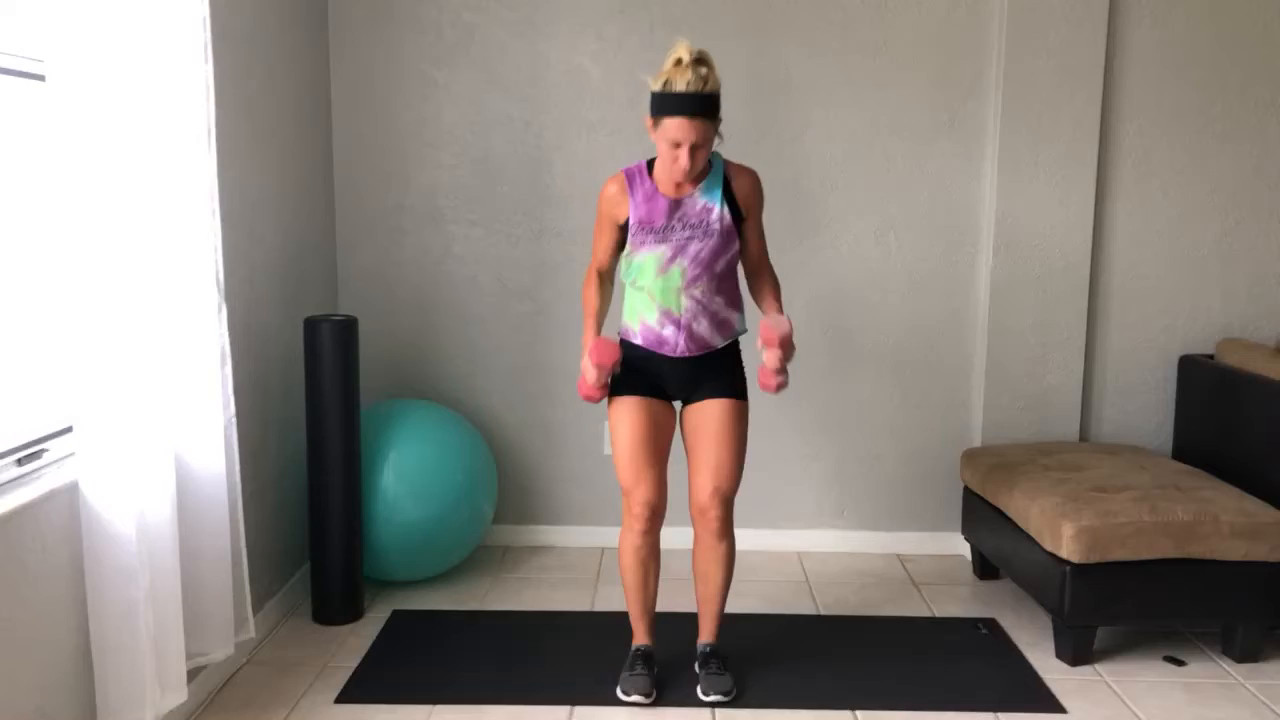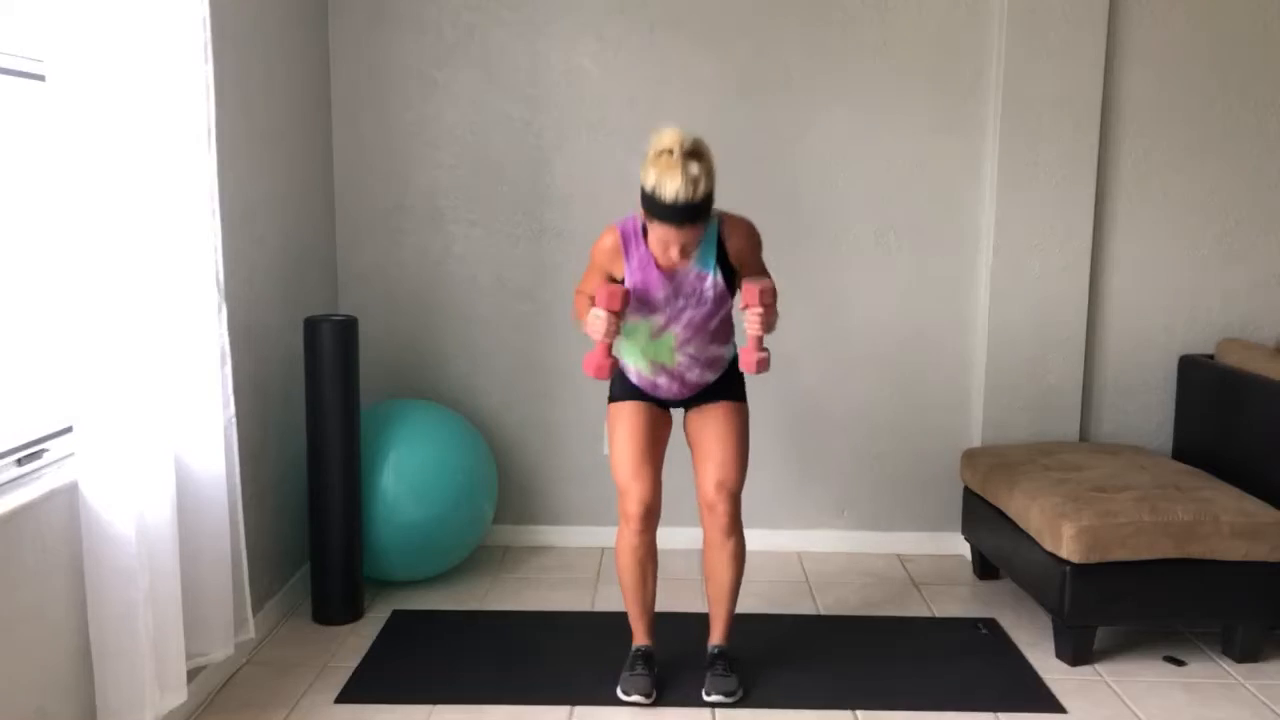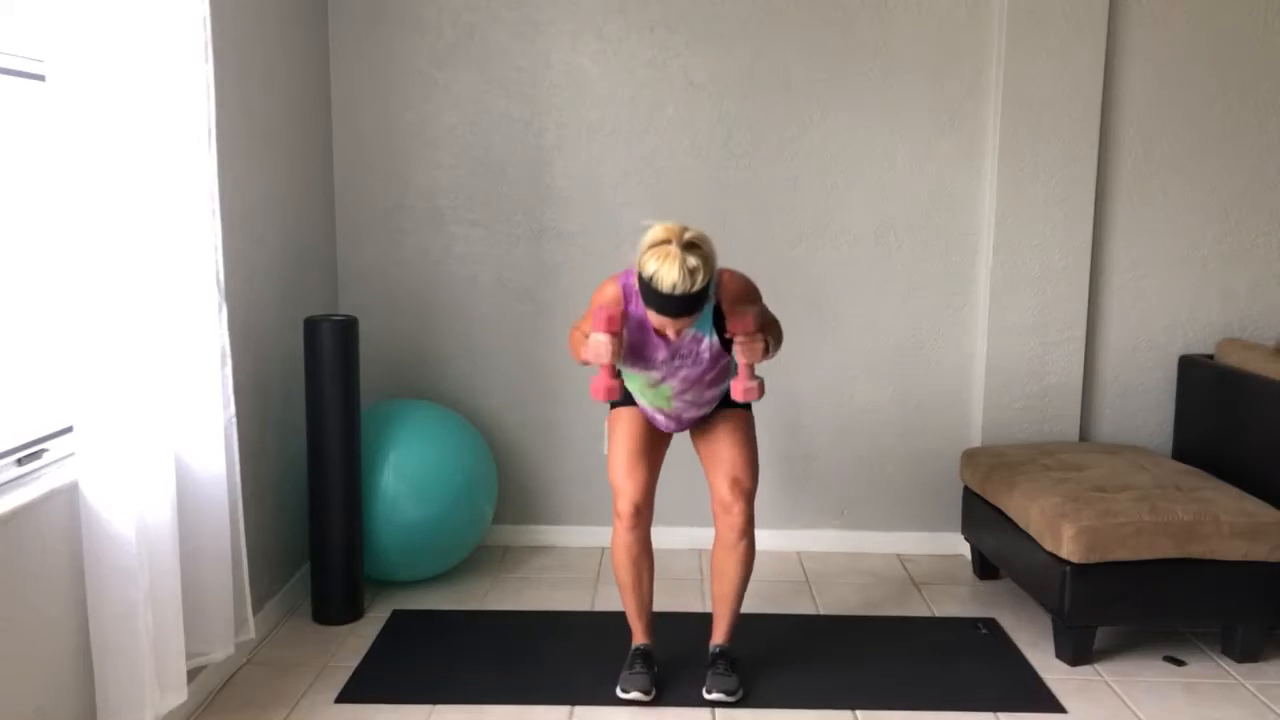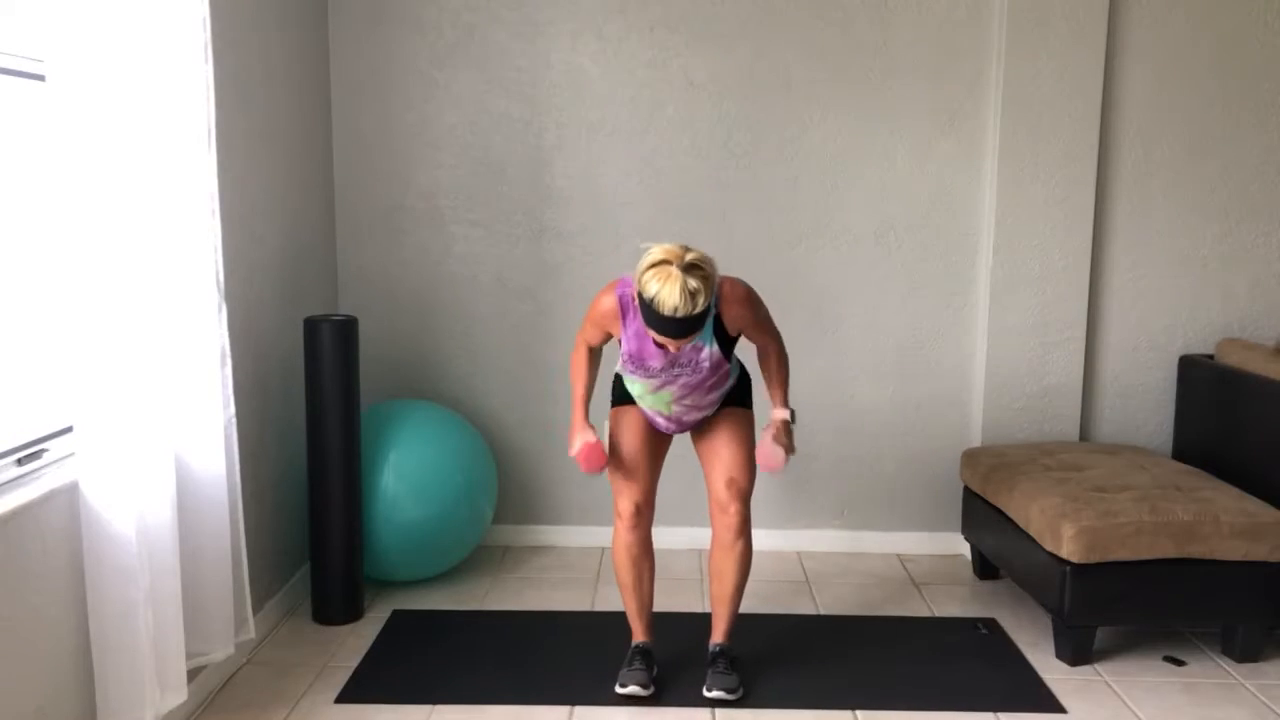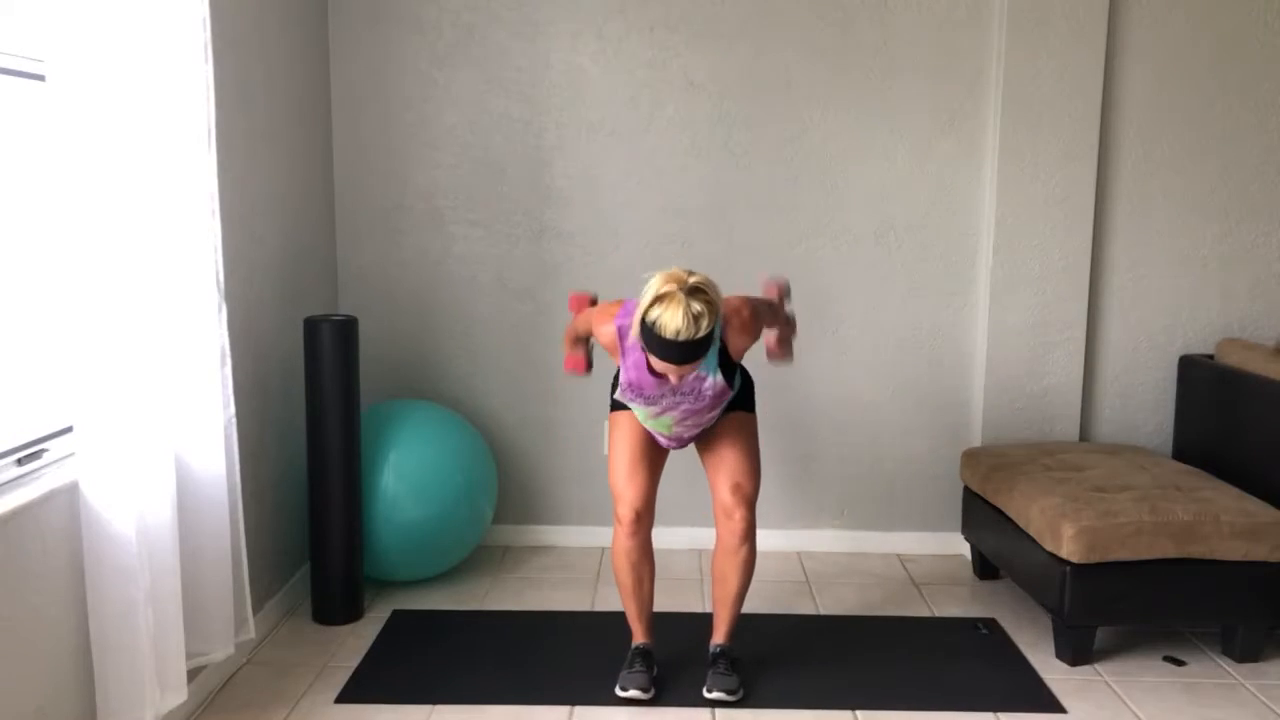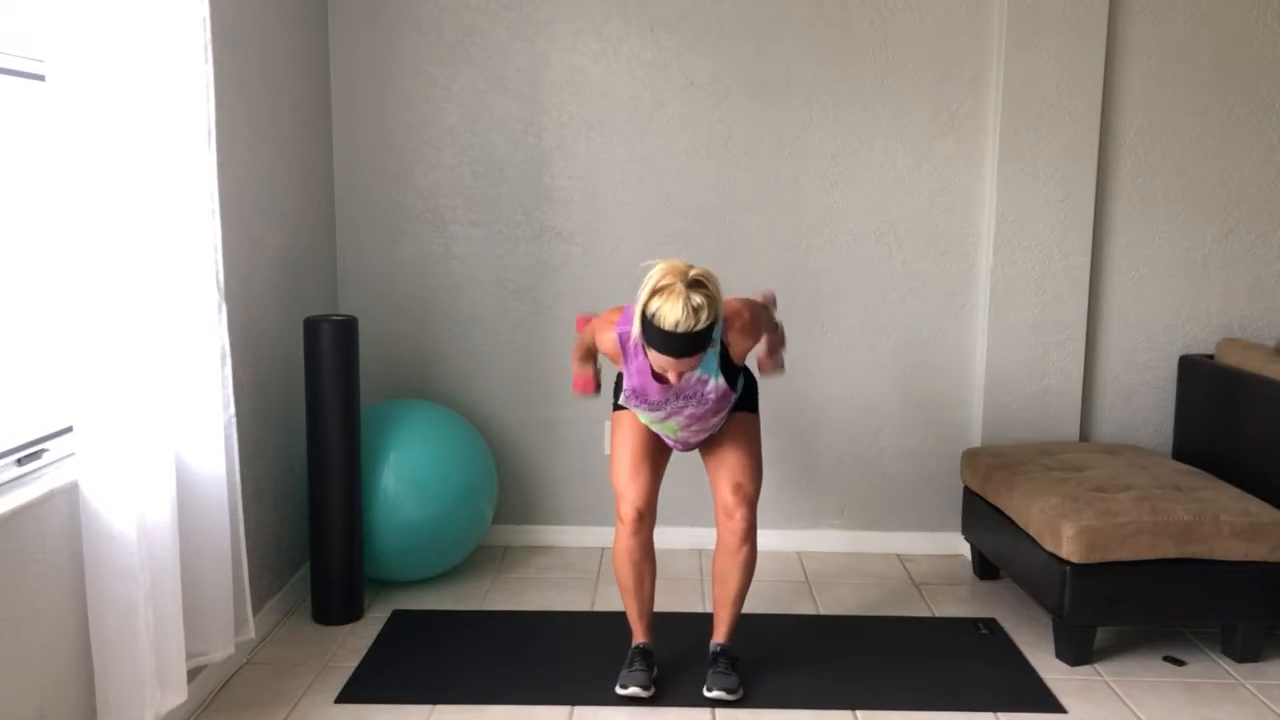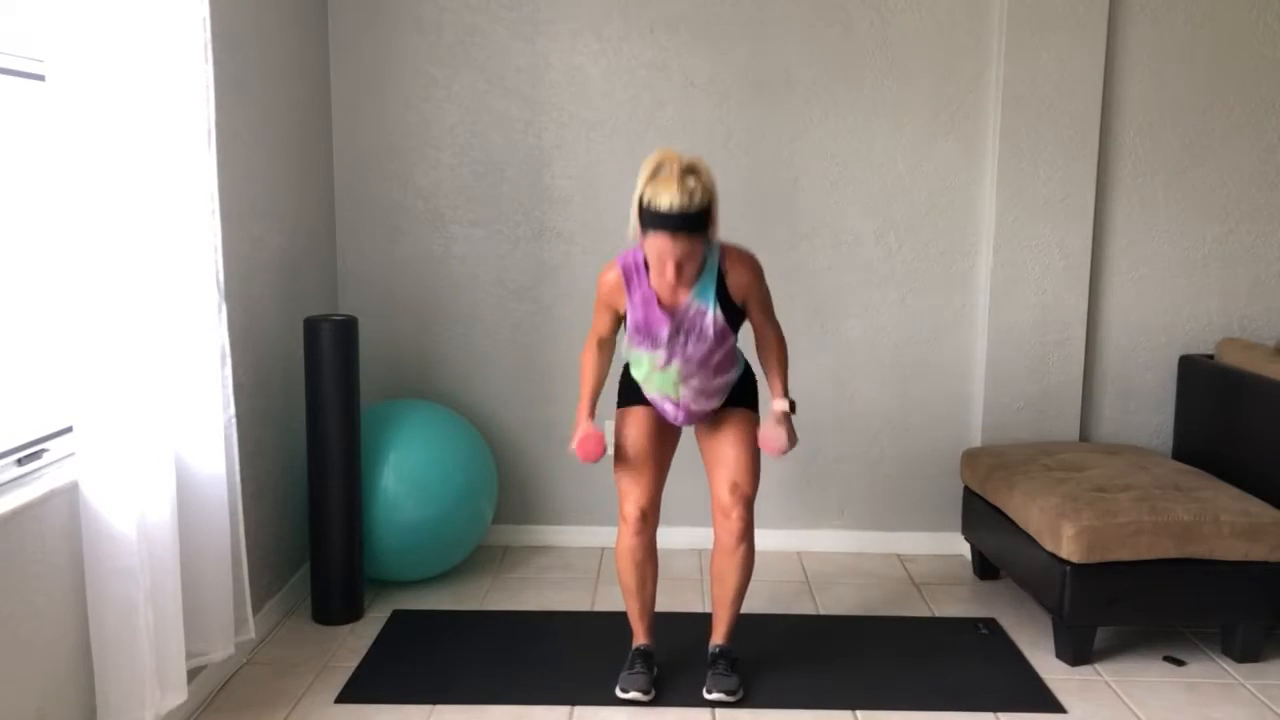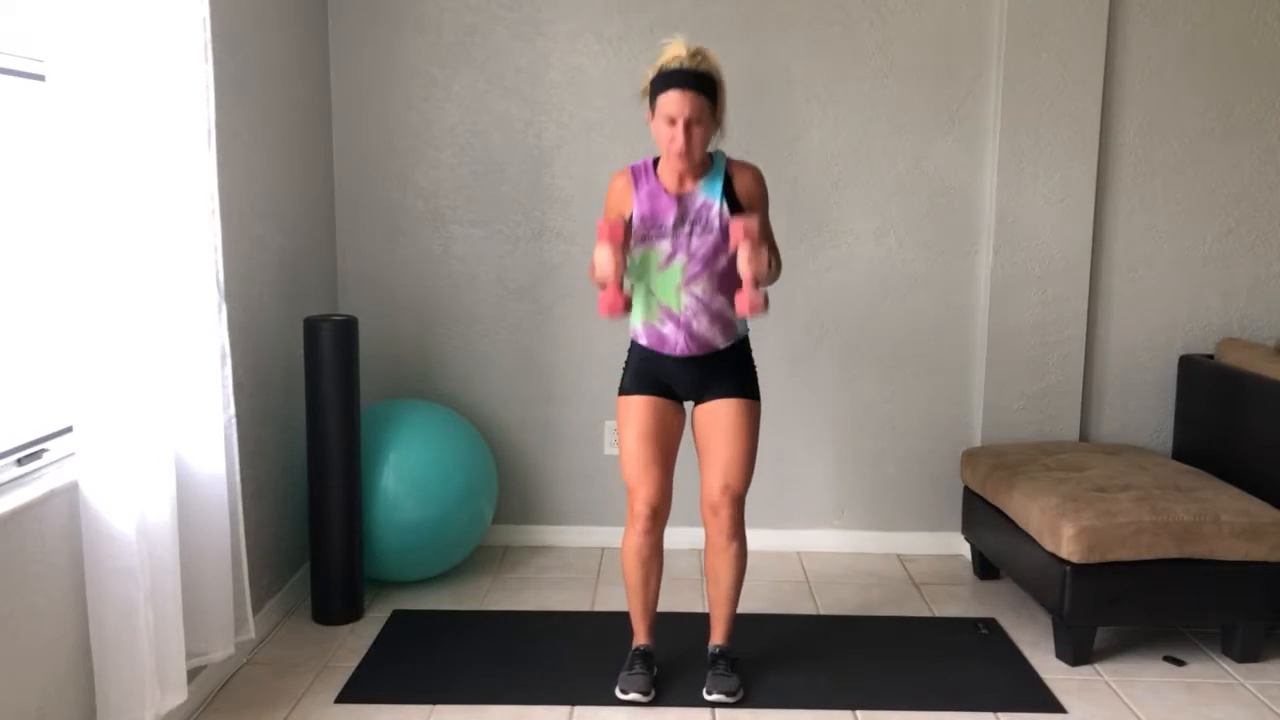
dt=0.3s
person 1, frame 1
left shoulder: (740, 185)
right shoulder: (621, 190)
left elbow: (758, 265)
right elbow: (598, 271)
left wrist: (776, 323)
right wrist: (590, 341)
left hip: (715, 363)
right hip: (639, 363)
left knee: (713, 510)
right knee: (642, 509)
left ankle: (708, 646)
right ankle: (641, 647)
person 1, frame 2
left shoulder: (737, 236)
right shoulder: (615, 244)
left elbow: (760, 286)
right elbow: (583, 295)
left wrist: (765, 312)
right wrist: (591, 318)
left hip: (714, 382)
right hip: (638, 382)
left knee: (721, 505)
right knee: (637, 510)
left ankle: (718, 647)
right ankle: (641, 648)
person 1, frame 3
left shoulder: (734, 290)
right shoulder: (615, 295)
left elbow: (771, 325)
right elbow: (578, 335)
left wrist: (763, 344)
right wrist: (591, 347)
left hip: (720, 400)
right hip: (638, 398)
left knee: (735, 508)
right knee: (630, 509)
left ankle: (720, 648)
right ankle: (641, 647)
person 1, frame 4
left shoulder: (735, 300)
right shoulder: (613, 302)
left elbow: (769, 341)
right elbow: (586, 345)
left wrist: (779, 411)
right wrist: (579, 418)
left hip: (721, 402)
right hip: (640, 400)
left knee: (732, 509)
right knee: (630, 510)
left ankle: (720, 647)
right ankle: (640, 645)
person 1, frame 5
left shoulder: (737, 323)
right shoulder: (614, 328)
left elbow: (772, 307)
right elbow: (580, 321)
left wrist: (782, 330)
right wrist: (575, 344)
left hip: (724, 406)
right hip: (638, 407)
left knee: (737, 516)
right knee: (630, 516)
left ankle: (720, 648)
right ankle: (640, 647)
person 1, frame 6
left shoulder: (738, 326)
right shoulder: (614, 334)
left elbow: (766, 308)
right elbow: (585, 330)
left wrist: (774, 344)
right wrist: (583, 364)
left hip: (727, 408)
right hip: (642, 411)
left knee: (738, 515)
right knee: (632, 516)
left ankle: (721, 647)
right ankle: (641, 646)
person 1, frame 7
left shoulder: (738, 270)
right shoulder: (618, 277)
left elbow: (768, 333)
right elbow: (599, 340)
left wrist: (778, 405)
right wrist: (585, 413)
left hip: (726, 398)
right hip: (648, 397)
left knee: (735, 512)
right knee: (637, 514)
left ankle: (721, 648)
right ankle: (641, 646)
person 1, frame 8
left shoulder: (742, 180)
right shoulder: (627, 185)
left elbow: (770, 265)
right elbow: (605, 267)
left wrist: (761, 262)
right wrist: (604, 267)
left hip: (726, 364)
right hip: (650, 364)
left knee: (724, 509)
right knee: (645, 510)
left ankle: (719, 647)
right ankle: (642, 646)
